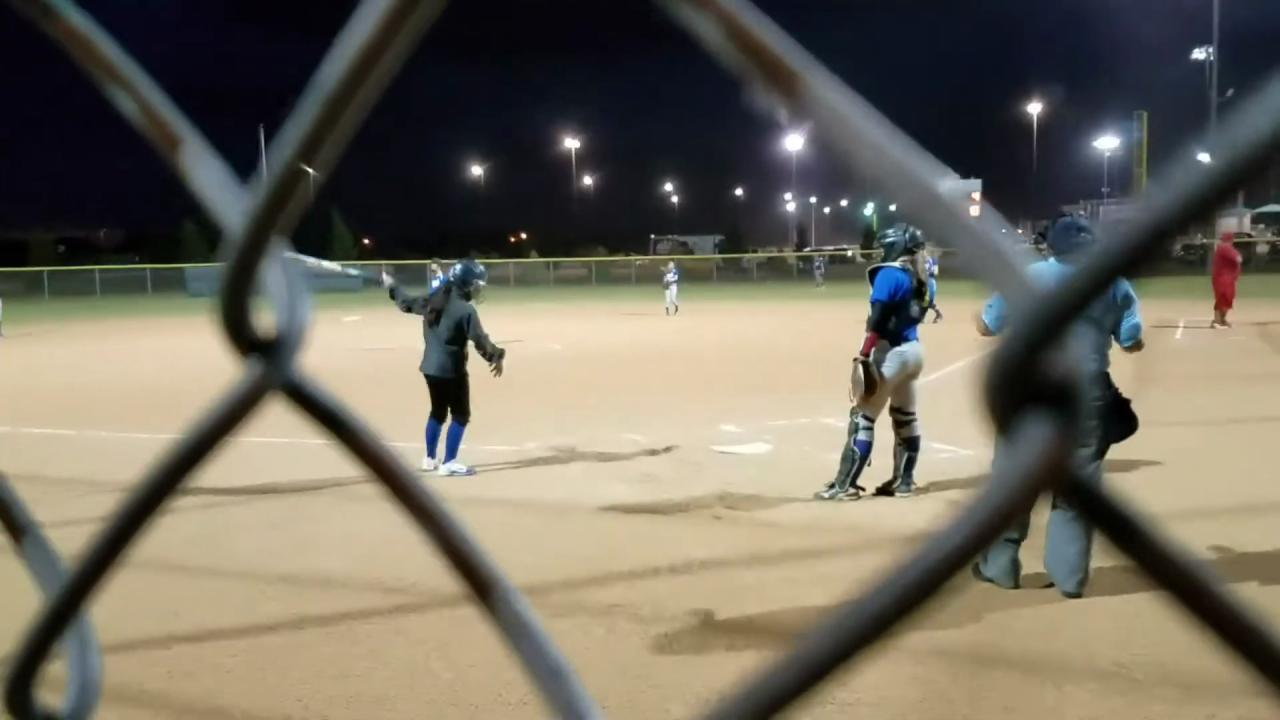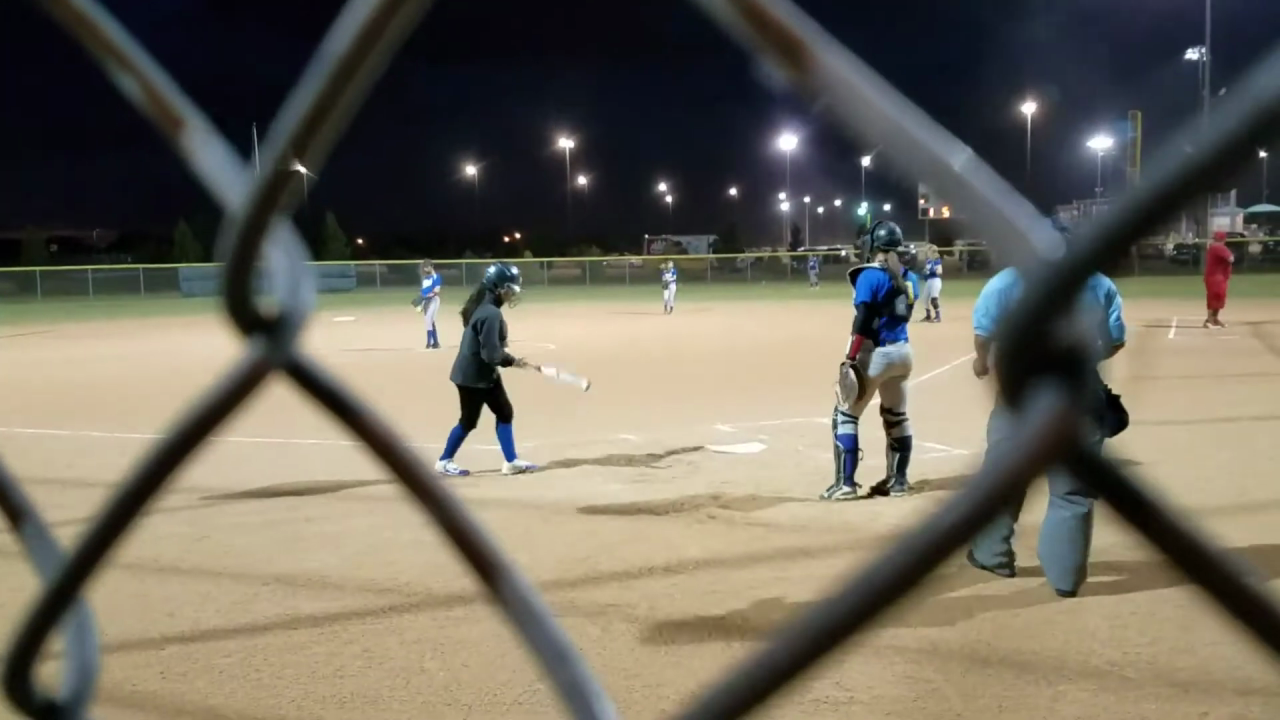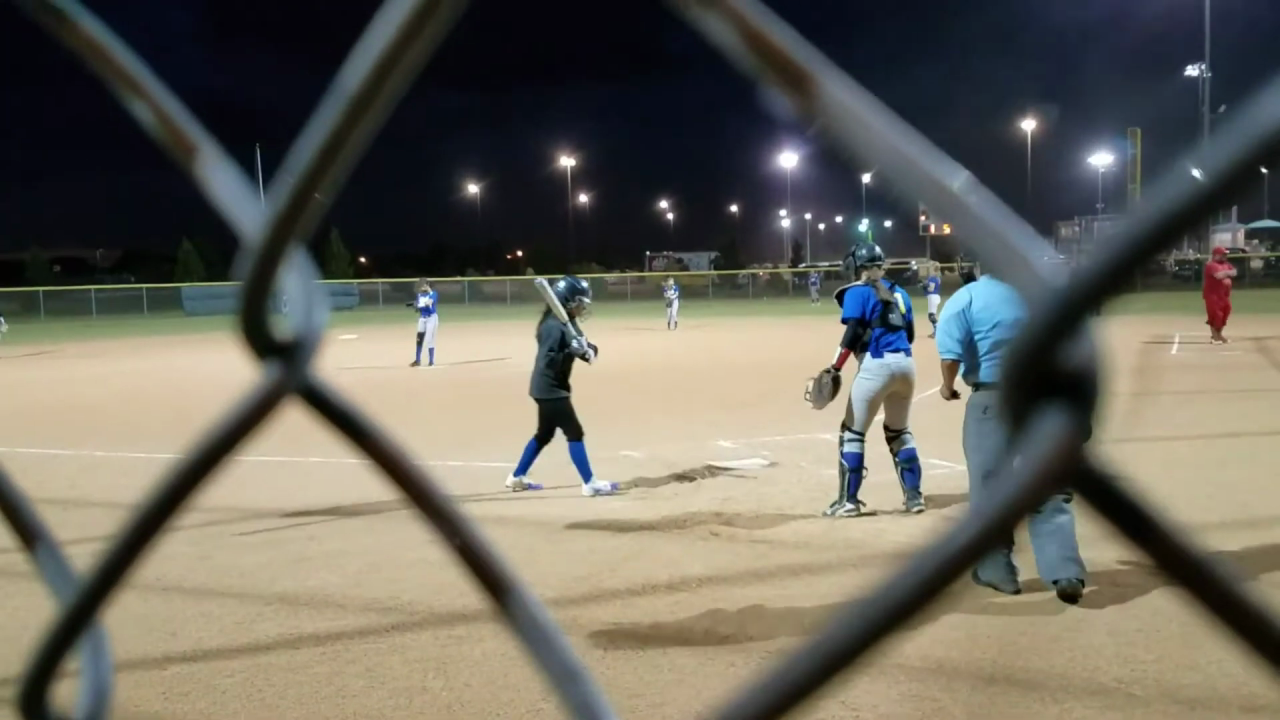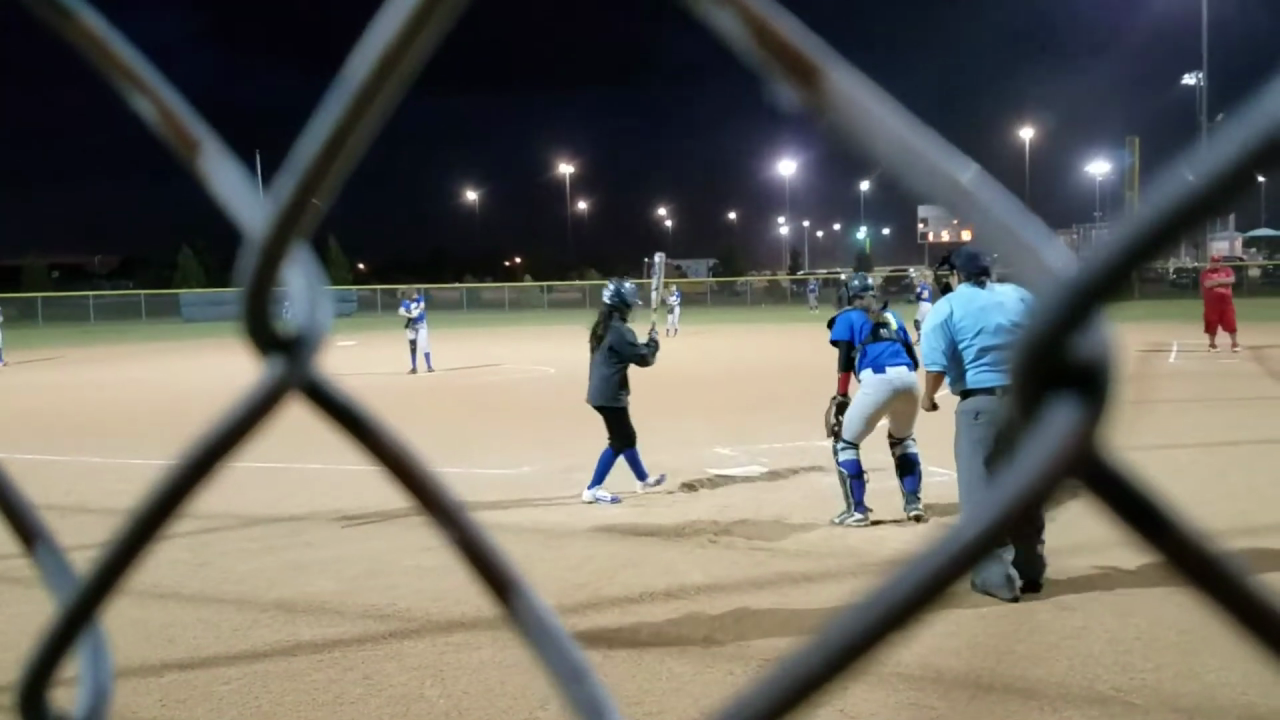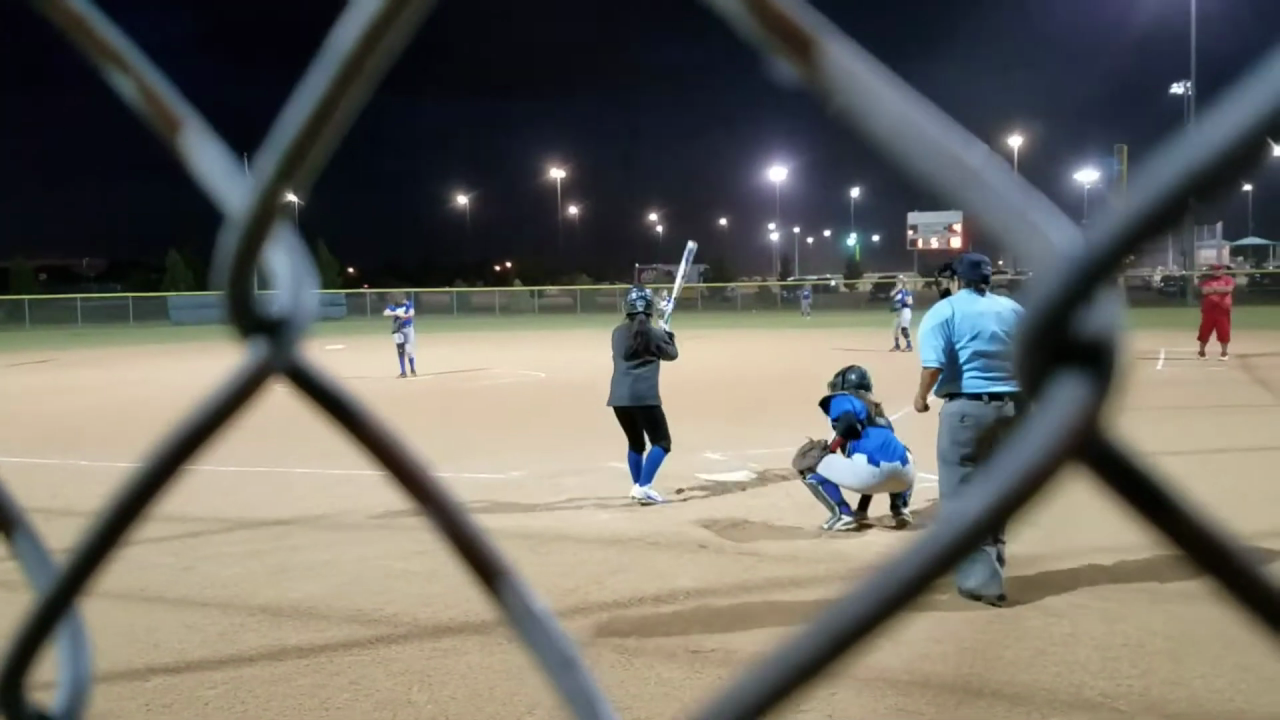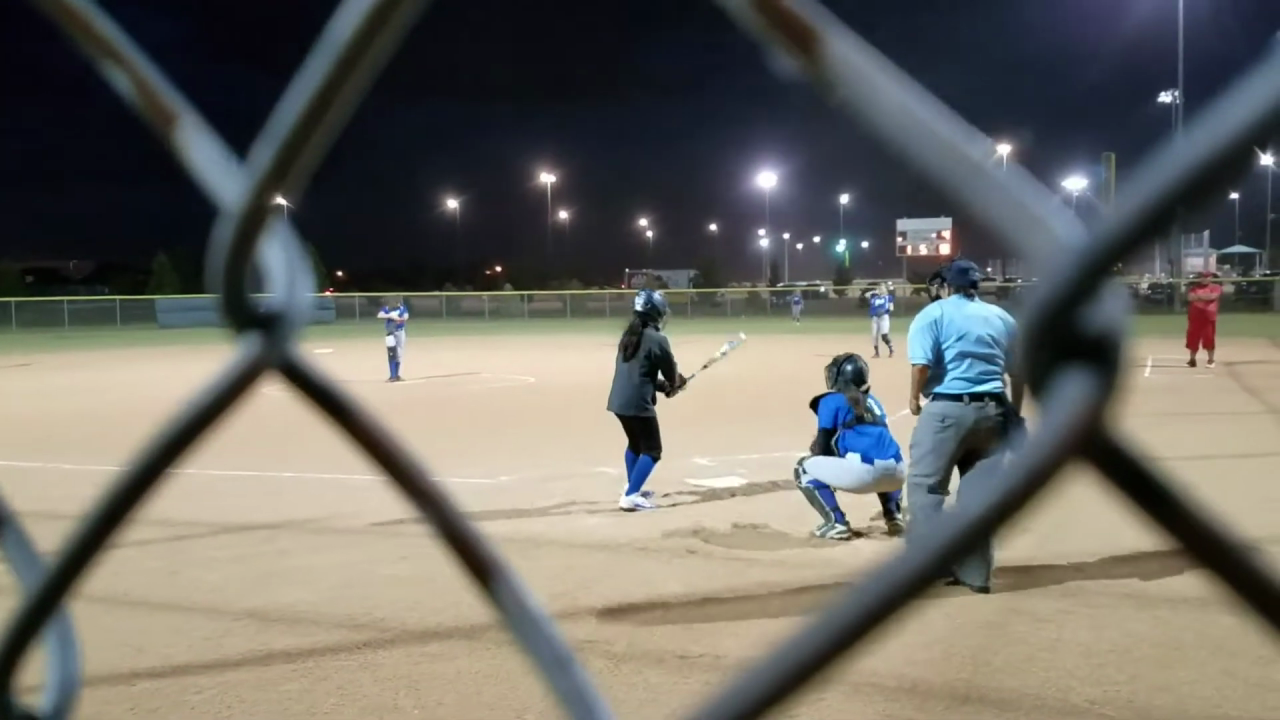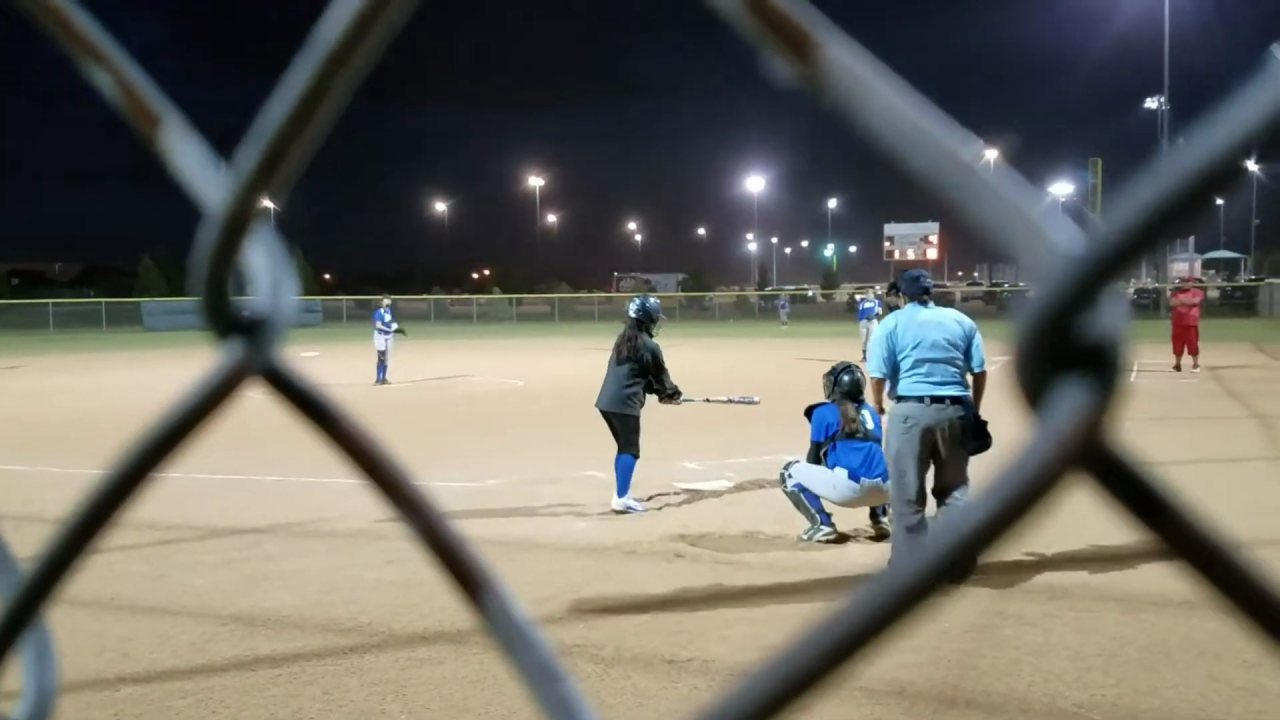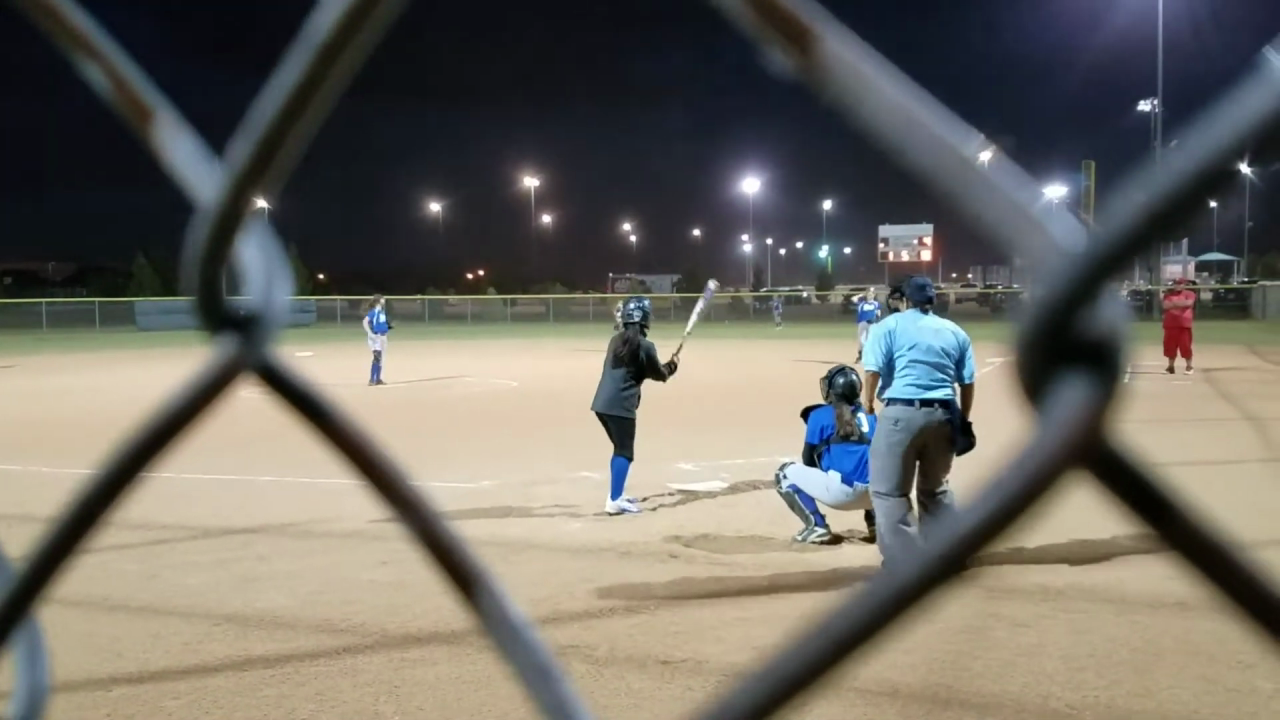
dt=0.5s
person 1, frame 1
left shoulder: (1027, 277)
right shoulder: (1115, 284)
left elbow: (987, 326)
right elbow: (1133, 342)
left wrist: (982, 320)
right hip: (1089, 394)
left ankle: (999, 566)
right ankle: (1070, 576)
person 1, frame 2
left shoulder: (1010, 279)
right shoulder: (1099, 283)
left elbow: (984, 331)
right elbow: (1116, 340)
left wrist: (981, 360)
right knee: (1073, 487)
left ankle: (994, 552)
right ankle: (1065, 574)
person 1, frame 3
left shoulder: (965, 299)
left elbow: (950, 354)
left wrist: (948, 386)
left hip: (992, 400)
left knee: (989, 484)
right knee: (1050, 491)
left ankle: (997, 571)
right ankle: (1066, 573)
person 1, frame 4
left shoulder: (946, 307)
right shoulder: (1022, 296)
left elbow: (936, 365)
left wrist: (927, 396)
left hip: (981, 405)
left knee: (982, 491)
left ankle: (996, 576)
right ankle: (1030, 572)
person 1, frame 5
left shoulder: (944, 310)
right shoulder: (1015, 310)
left elbow: (933, 365)
left wrist: (921, 396)
right wrist: (1022, 403)
left hip: (966, 409)
right hip: (1010, 408)
left knee: (961, 495)
left ankle: (981, 580)
right ankle: (991, 568)
person 1, frame 6
left shoulder: (934, 313)
right shoulder: (1002, 318)
left elbow: (921, 365)
right elbow: (1019, 373)
left wrist: (914, 397)
right wrist: (1015, 412)
left hip: (948, 409)
right hip: (992, 411)
left knee: (925, 484)
right knee: (979, 493)
right ankle: (976, 573)
person 1, frame 7
left shoulder: (892, 323)
right shoulder: (961, 320)
left elbow: (878, 375)
right elbow: (980, 372)
left wrist: (877, 402)
right wrist: (974, 411)
left hip: (911, 412)
right hip: (954, 411)
left knee: (907, 494)
right knee: (953, 489)
left ankle: (910, 565)
person 1, frame 8
left shoulder: (890, 325)
right shoulder: (955, 331)
left elbow: (873, 370)
right elbow: (968, 382)
left wrist: (868, 401)
right wrist: (963, 420)
left hip: (901, 413)
right hip: (943, 415)
left knee: (888, 490)
right knee: (935, 488)
left ankle: (903, 562)
person 2, frame 1
left shoulder: (888, 274)
right shoulder: (921, 280)
left elbow: (878, 318)
right elbow: (914, 315)
left wrist: (863, 354)
left hip: (891, 353)
right hip: (913, 351)
left knee: (863, 417)
right knee: (906, 417)
left ankle: (845, 484)
right ankle: (903, 481)
person 2, frame 2
left shoulder: (870, 275)
right shoulder: (909, 277)
left elbow: (863, 321)
right elbow: (901, 315)
left wrist: (850, 358)
left hip: (877, 353)
right hip: (902, 352)
left knee: (845, 415)
right knee: (897, 416)
left ankle: (845, 483)
right ankle: (897, 480)
person 2, frame 3
left shoulder: (856, 291)
right shoulder: (898, 292)
left elbow: (853, 332)
right elbow: (909, 334)
left wrist: (835, 367)
left hip: (877, 366)
right hip: (905, 364)
left knee: (852, 432)
right knee: (899, 431)
left ankle: (848, 500)
right ankle: (914, 496)
person 2, frame 4
left shoulder: (847, 317)
right shoulder: (891, 317)
left elbow: (846, 356)
left wrist: (841, 395)
left hip: (878, 382)
right hip: (908, 380)
left knee: (845, 443)
right knee: (903, 440)
left ankle: (856, 510)
right ankle: (913, 502)
person 2, frame 5
left shoulder: (841, 400)
right shoulder: (876, 410)
left elbow: (848, 423)
left wrist: (830, 448)
right wrist: (862, 507)
left hip: (869, 470)
left knee: (807, 464)
left ankle: (843, 515)
right ankle: (900, 509)
person 2, frame 6
left shoulder: (830, 400)
right shoulder: (872, 401)
left elbow: (822, 444)
left wrist: (815, 452)
left hip: (863, 472)
right hip: (895, 472)
left knee: (804, 468)
left ankle: (837, 523)
right ankle: (893, 516)
person 2, frame 7
left shoulder: (823, 412)
right shoulder: (871, 412)
left elbow: (813, 459)
left hip: (848, 488)
right hip: (882, 489)
left knee: (790, 472)
left ankle: (823, 525)
right ankle: (880, 520)
person 2, frame 8
left shoulder: (820, 414)
right shoulder: (868, 415)
left elbow: (808, 459)
left hip: (842, 491)
left knee: (785, 473)
left ankle: (817, 527)
right ankle: (874, 522)
person 3, frame 1
left shoulder: (434, 300)
right shoulder: (466, 310)
left elbow: (407, 302)
right elbow: (481, 342)
left wrist: (392, 286)
right wrist: (497, 357)
left hip: (432, 366)
right hip: (451, 369)
left knee: (438, 413)
right knee: (461, 415)
left ankle: (430, 458)
right ankle: (448, 462)
person 3, frame 2
left shoulder: (482, 307)
right shoulder: (491, 314)
right elbow: (491, 352)
left wrist: (508, 359)
right wrist: (511, 360)
left hip: (485, 374)
right hip: (473, 375)
left knee: (505, 412)
right knee: (468, 420)
left ankle: (511, 461)
right ankle: (445, 461)
person 3, frame 3
left shoulder: (568, 325)
right shoulder: (554, 327)
left elbow: (582, 347)
right elbow: (548, 362)
left wrist: (588, 350)
right wrist: (572, 352)
left hip: (551, 388)
right hip: (550, 389)
left knee: (544, 433)
right knee: (574, 432)
left ankle: (517, 477)
right ankle: (590, 483)
person 3, frame 4
left shoulder: (604, 327)
right shoulder: (620, 331)
right elbow: (644, 359)
left wrist: (646, 345)
right wrist: (653, 342)
left hip: (602, 391)
right hip: (610, 394)
left knee: (626, 437)
right knee: (619, 441)
left ankle: (643, 480)
right ankle: (593, 489)
person 3, frame 5
left shoulder: (618, 332)
right shoulder: (655, 334)
right elbow: (672, 354)
right wrist: (668, 335)
left hip: (619, 398)
right hip: (644, 398)
left knee: (635, 442)
right knee: (661, 442)
left ankle: (638, 486)
right ankle: (643, 487)
person 3, frame 6
left shoulder: (628, 335)
right shoulder: (657, 339)
right elbow: (670, 373)
left wrist: (663, 385)
right wrist: (676, 384)
left hip: (619, 401)
right hip: (638, 403)
left knee: (635, 443)
right knee: (652, 450)
left ankle: (632, 488)
right ankle: (630, 496)
person 3, frame 7
left shoulder: (623, 339)
right shoulder: (649, 346)
right elbow: (660, 375)
left wrist: (658, 392)
right wrist: (672, 393)
left hip: (606, 401)
right hip: (624, 403)
left knee: (623, 447)
right knee: (630, 450)
left ankle: (622, 494)
right ankle: (621, 499)
person 3, frame 8
left shoulder: (616, 340)
right shoulder: (644, 346)
right elbow: (657, 374)
left wrist: (665, 368)
right wrist: (671, 367)
left hip: (602, 402)
right hip: (620, 405)
left knee: (620, 449)
right knee: (624, 453)
left ankle: (616, 495)
right ankle: (615, 501)
